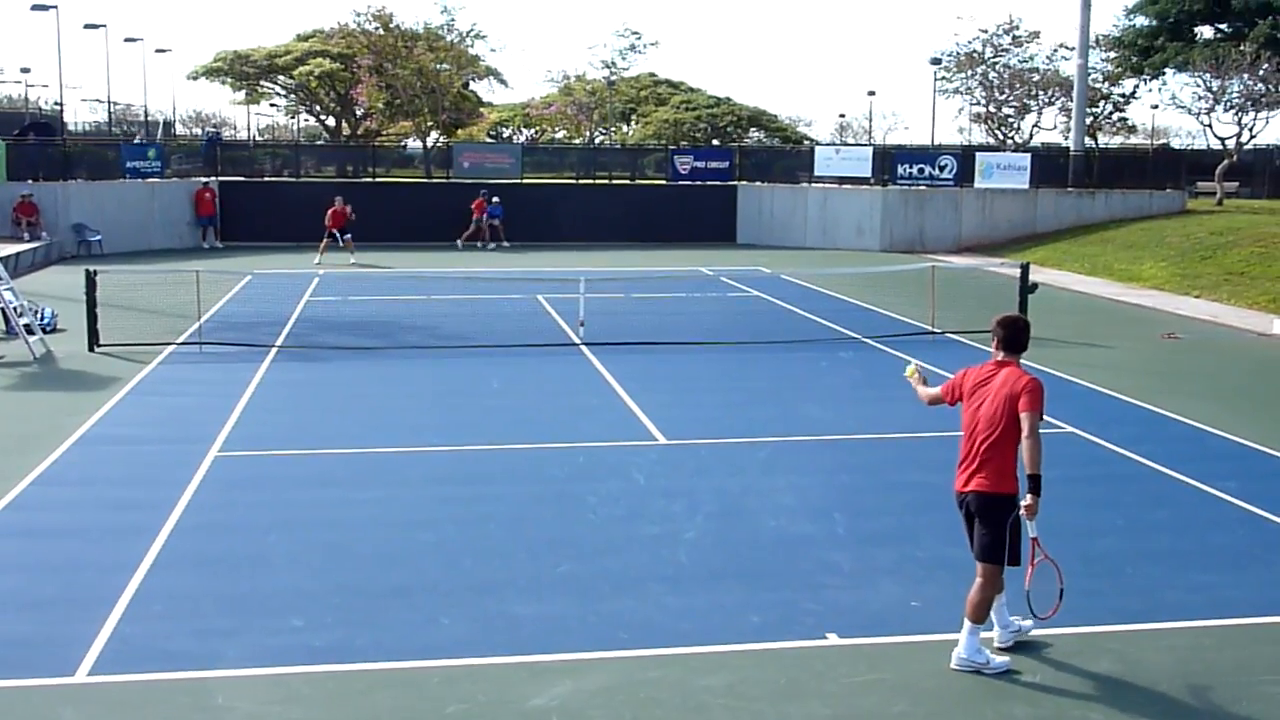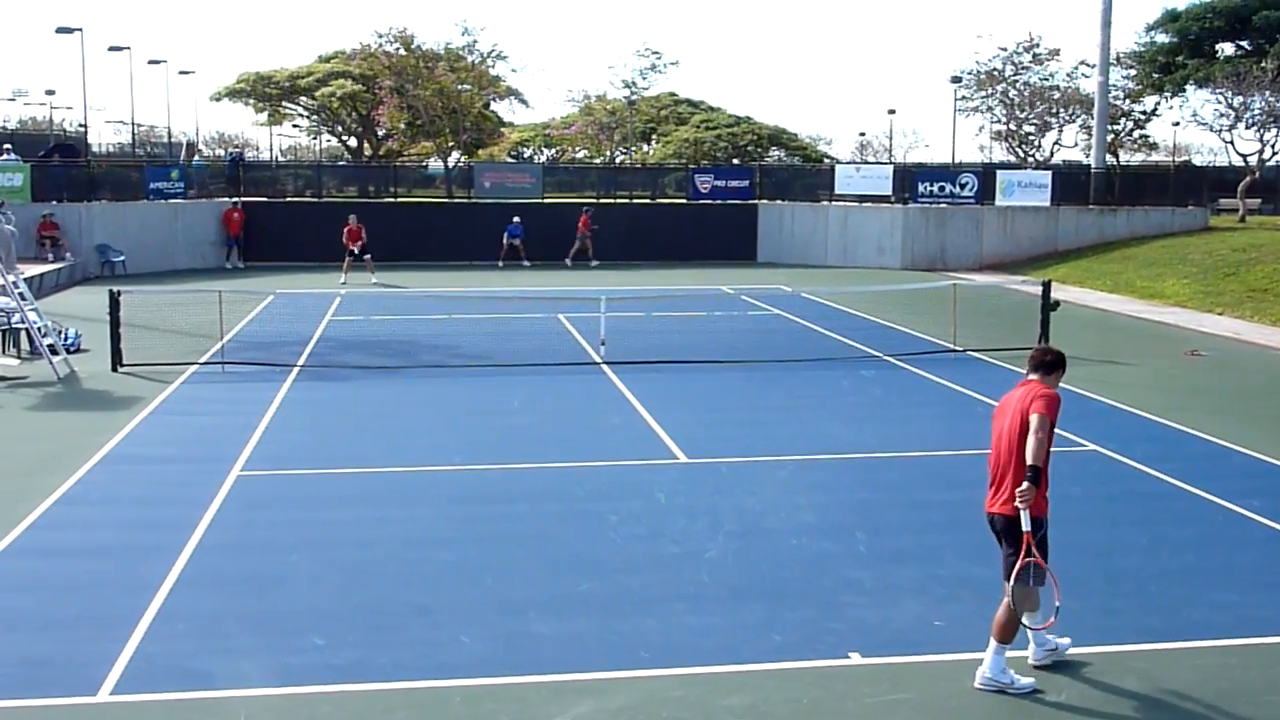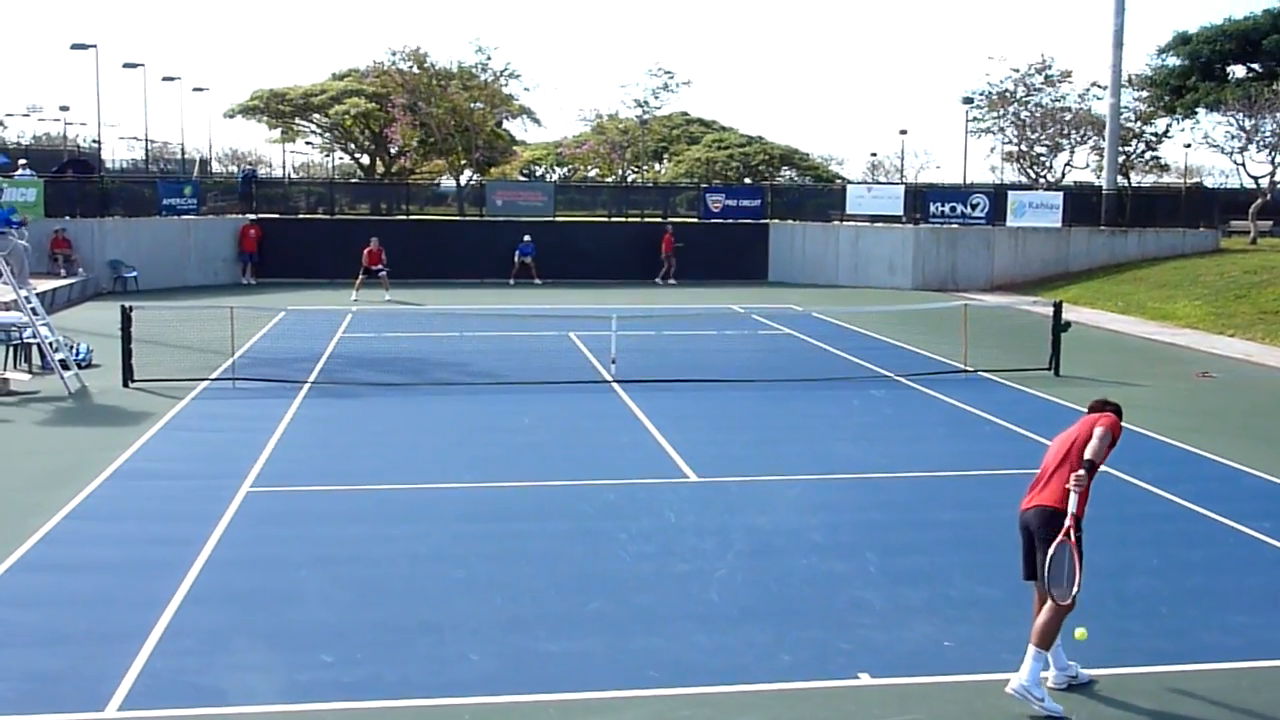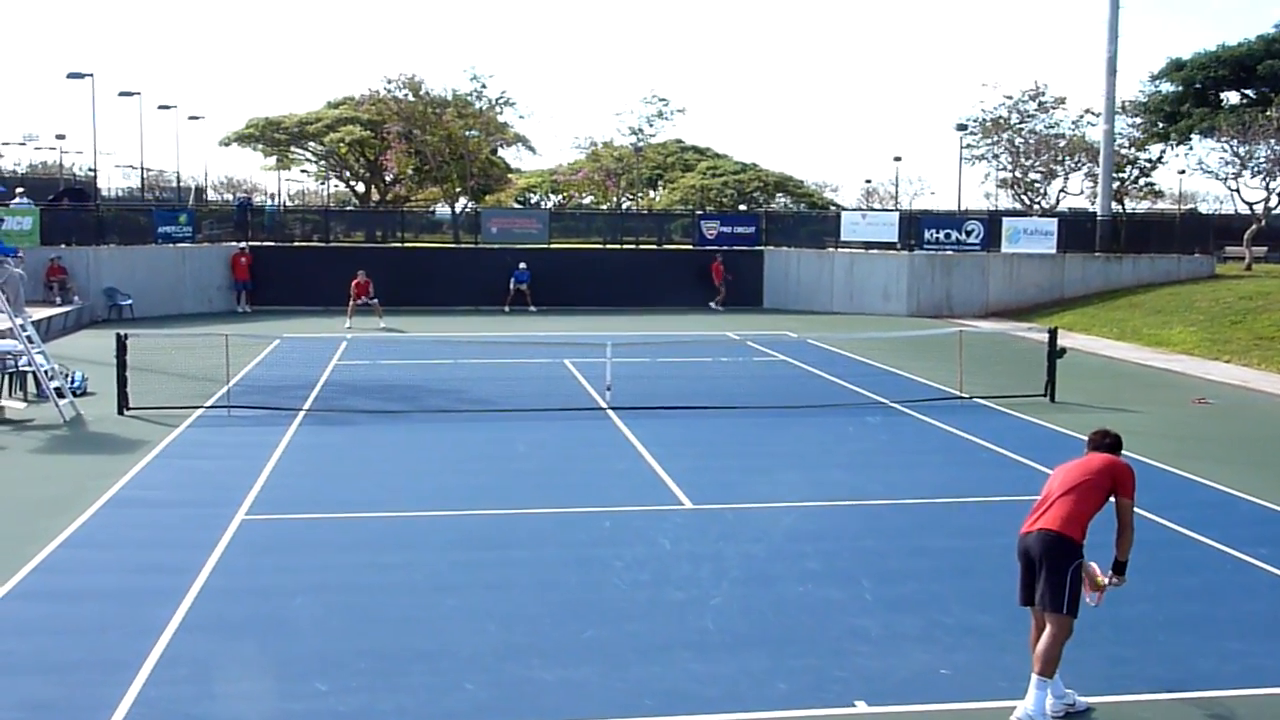
dt=0.7s
person 1, frame 1
left shoulder: (970, 377)
right shoulder: (1027, 384)
left elbow: (930, 397)
right elbow: (1029, 436)
left wrist: (918, 383)
right wrist: (1034, 488)
left hip: (965, 486)
right hip: (996, 490)
left knee: (990, 565)
right knee: (988, 572)
left ankle: (1005, 627)
right ankle: (967, 651)
person 1, frame 2
left shoulder: (1007, 399)
right shoulder: (1046, 395)
right elbow: (1037, 435)
right wrist: (1033, 476)
left hip: (997, 505)
right hip: (1023, 507)
left knee: (1023, 581)
right knee: (1018, 590)
left ankle: (1042, 645)
right ankle: (991, 670)
person 1, frame 3
left shoulder: (1068, 433)
right shoulder: (1109, 420)
right elbow: (1099, 440)
right wrist: (1088, 468)
left hip: (1029, 510)
right hip: (1056, 513)
left knee: (1045, 595)
left ankle: (1060, 669)
right ankle: (1027, 678)
person 1, frame 4
left shoulder: (1066, 467)
right shoulder: (1121, 468)
right elbow: (1126, 527)
left wrist: (1083, 570)
right wrist: (1119, 568)
left hip: (1028, 537)
right hip: (1058, 540)
left knee: (1041, 621)
right knee: (1059, 626)
